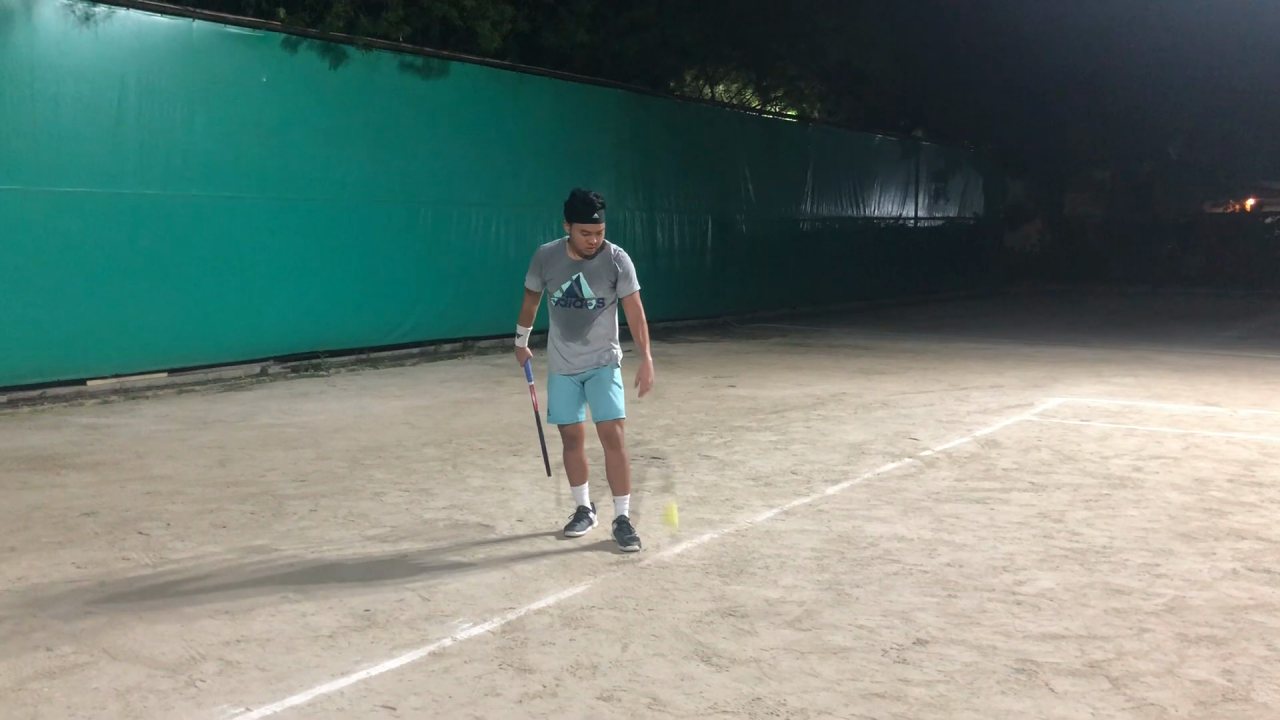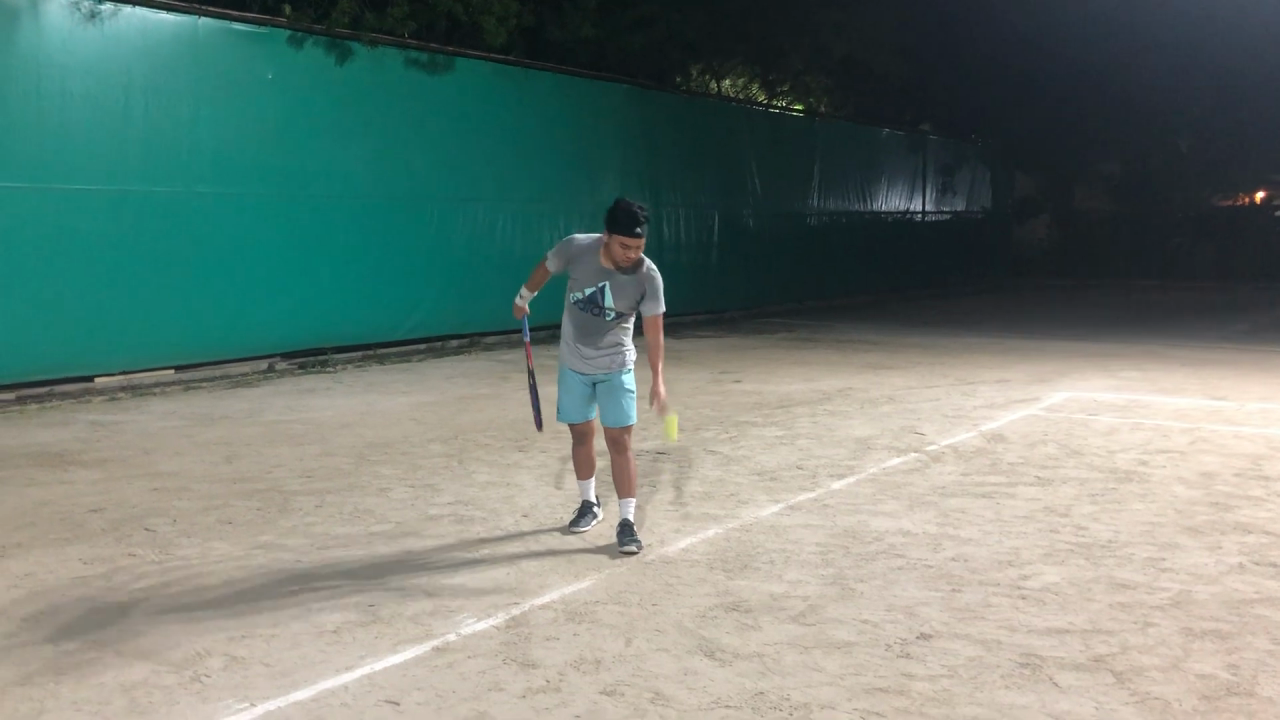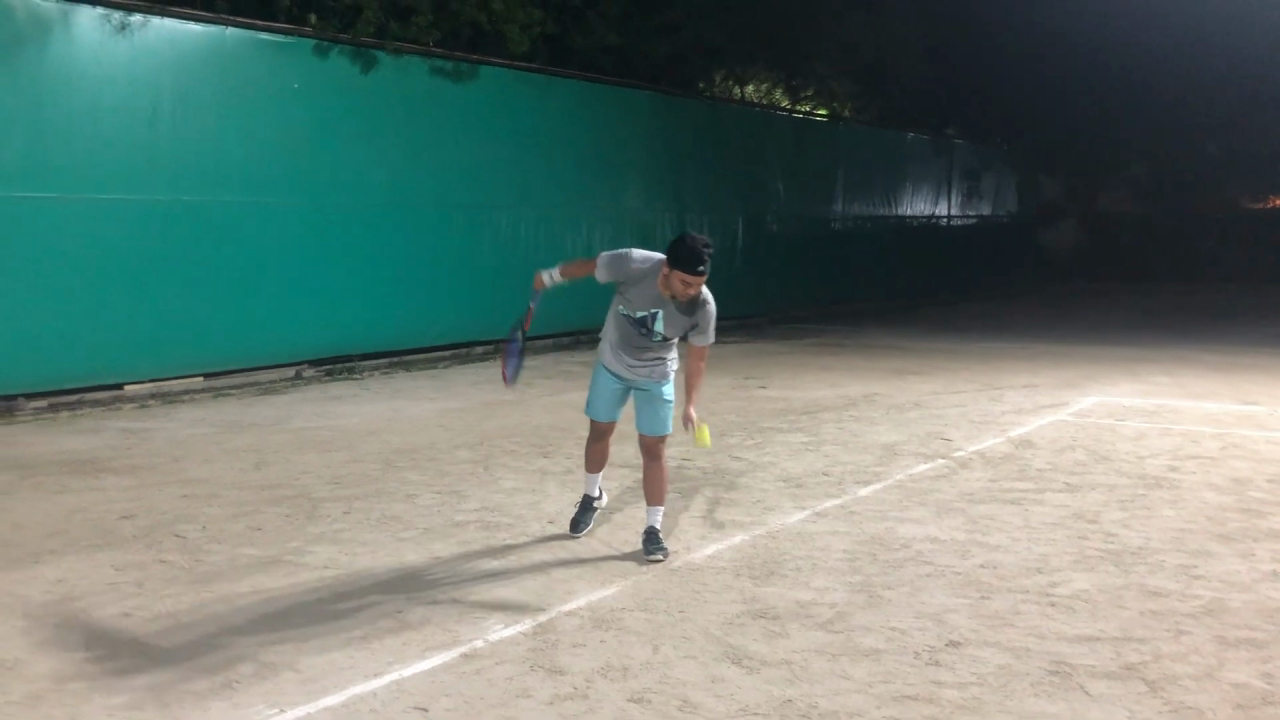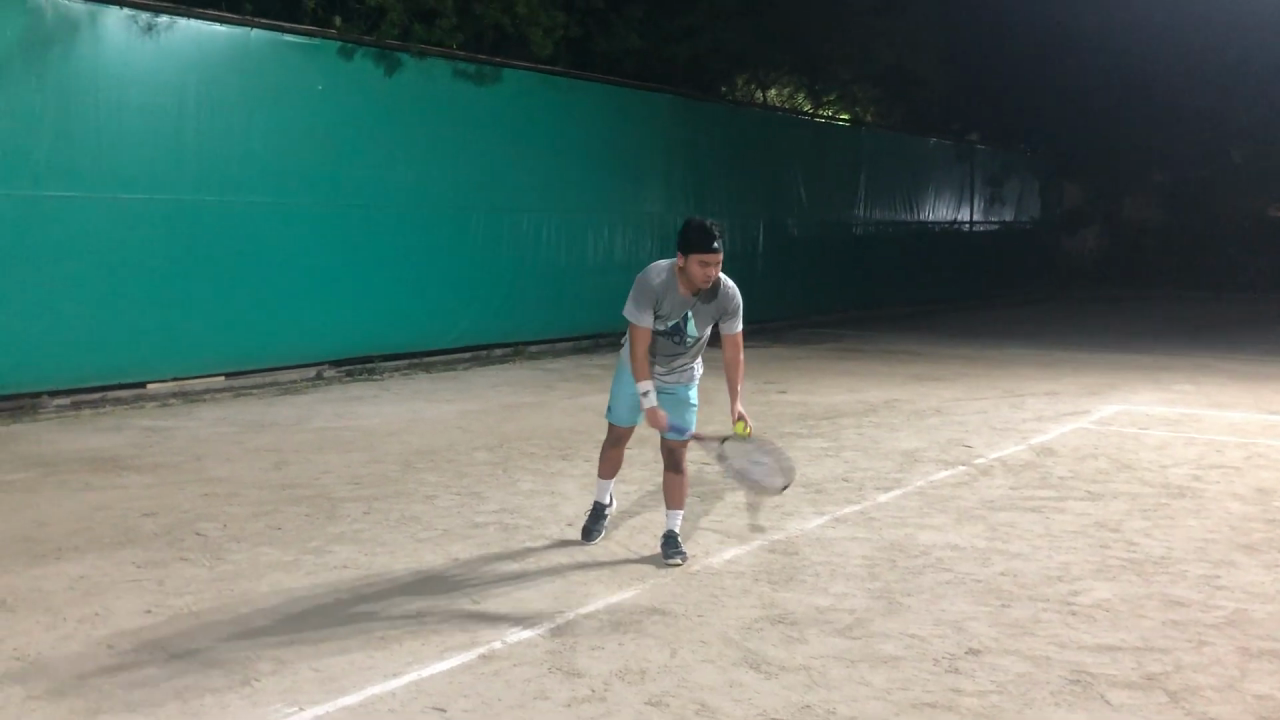
dt=0.5s
person 1, frame 1
left shoulder: (617, 260)
right shoulder: (545, 257)
left elbow: (634, 310)
right elbow: (531, 298)
left wrist: (646, 358)
right wrist: (521, 340)
left hip: (603, 364)
right hip: (562, 367)
left knee: (612, 436)
right knee: (571, 437)
left ankle: (622, 518)
right ankle: (584, 509)
person 1, frame 2
left shoulder: (649, 277)
right shoulder: (576, 249)
left elbow: (653, 330)
right elbow: (545, 268)
left wrist: (658, 380)
right wrist: (523, 298)
left hip: (616, 366)
right hip: (574, 364)
left knee: (619, 440)
right knee: (581, 434)
left ankle: (627, 522)
right ankle: (589, 504)
person 1, frame 3
left shoulder: (703, 306)
right shoulder: (633, 265)
left elbow: (698, 357)
right elbow: (588, 266)
left wrist: (690, 404)
right wrist: (550, 276)
left hip: (657, 374)
right hip: (612, 363)
left knee: (653, 448)
right knee: (599, 432)
left ankle: (653, 529)
right ankle: (592, 497)
person 1, frame 4
left shoulder: (728, 295)
right shoulder: (651, 281)
left elbow: (733, 350)
right elbow: (639, 348)
left wrist: (735, 401)
right wrist: (649, 403)
left hip: (682, 377)
right hip: (638, 369)
left knee: (675, 452)
right knee: (617, 436)
left ankle: (672, 533)
right ankle: (603, 503)
